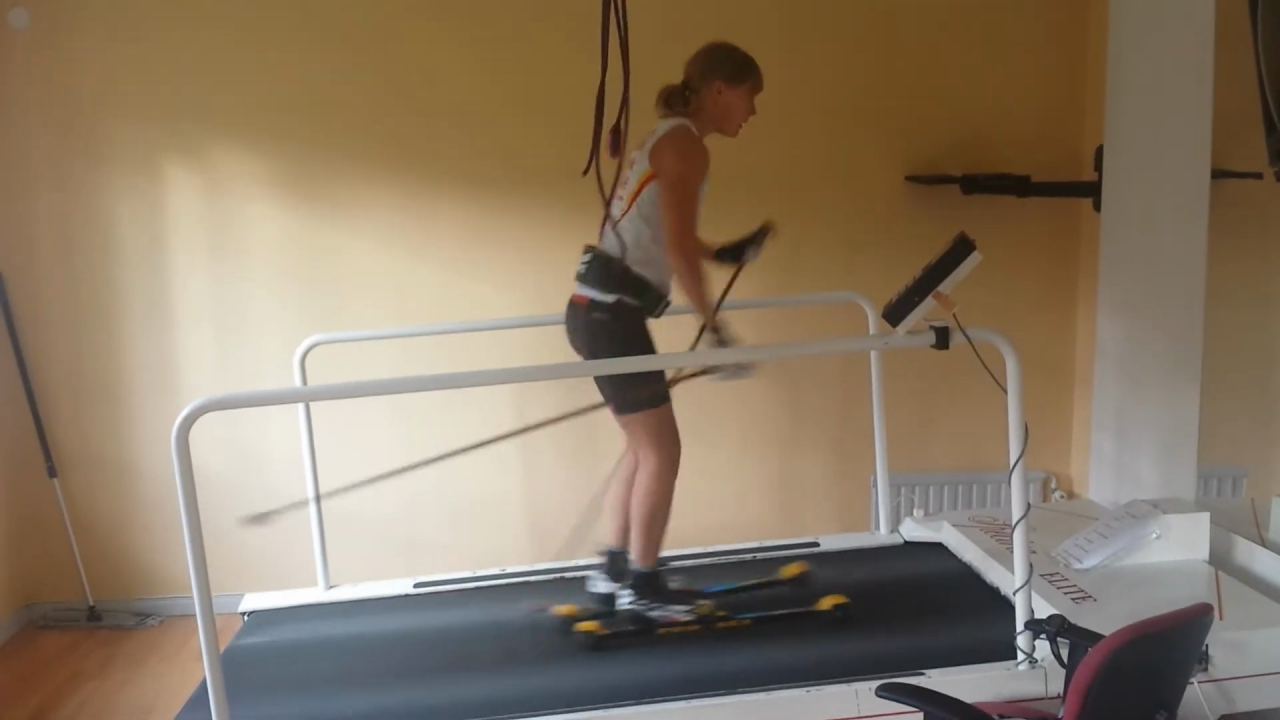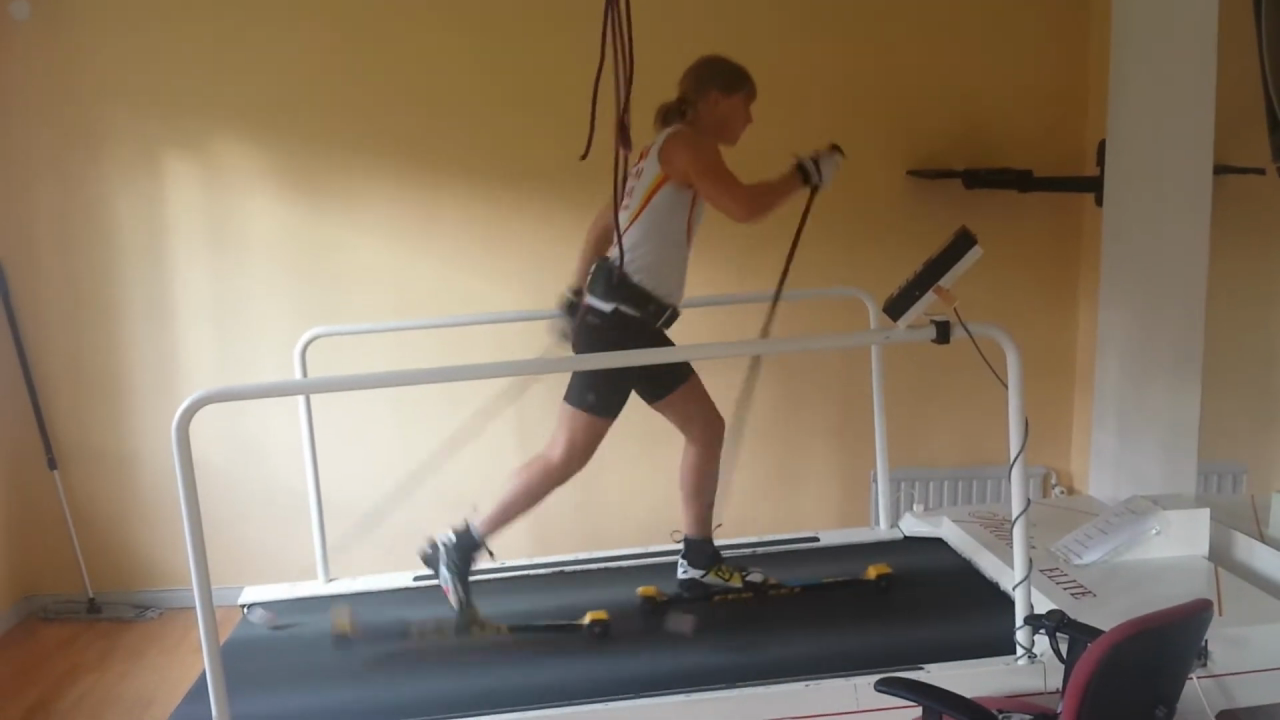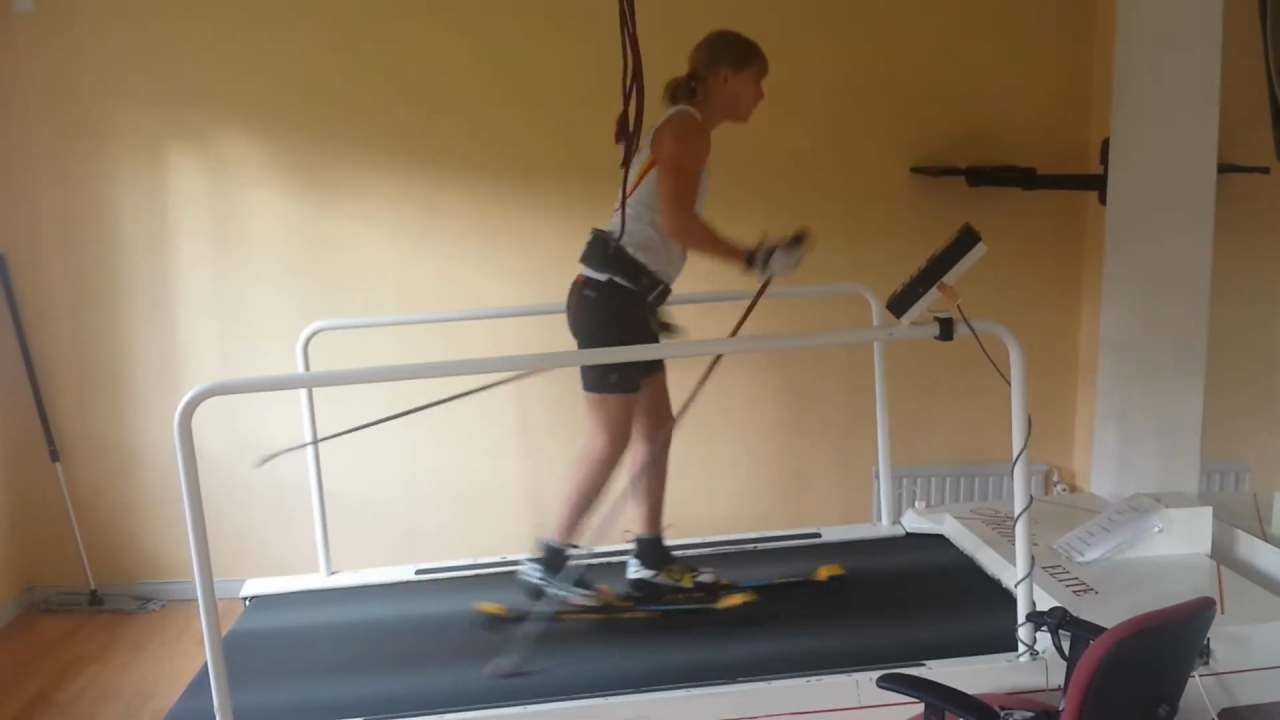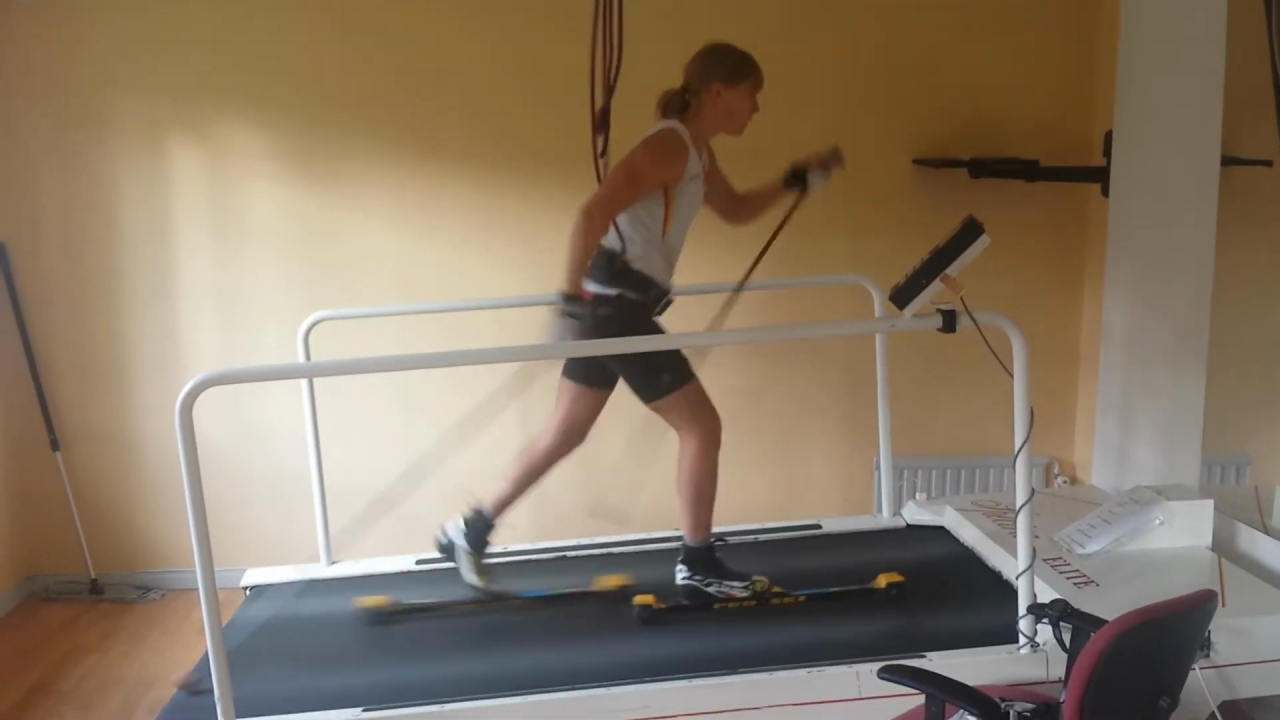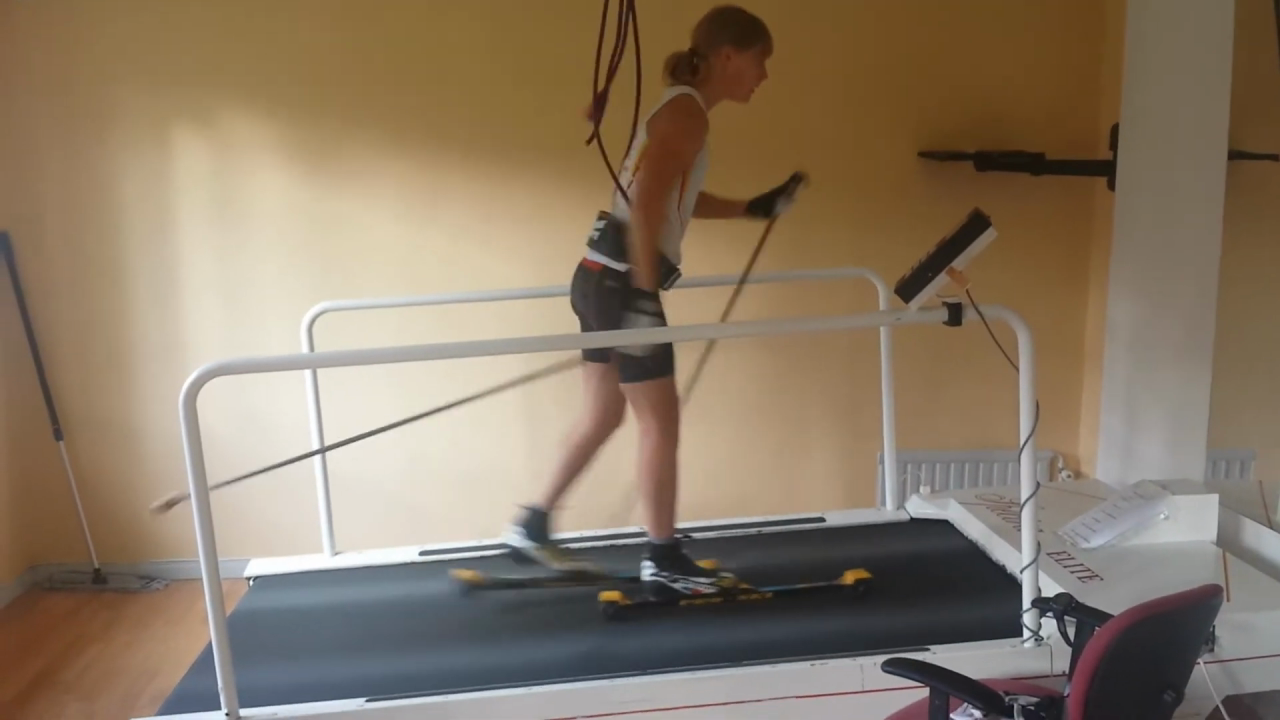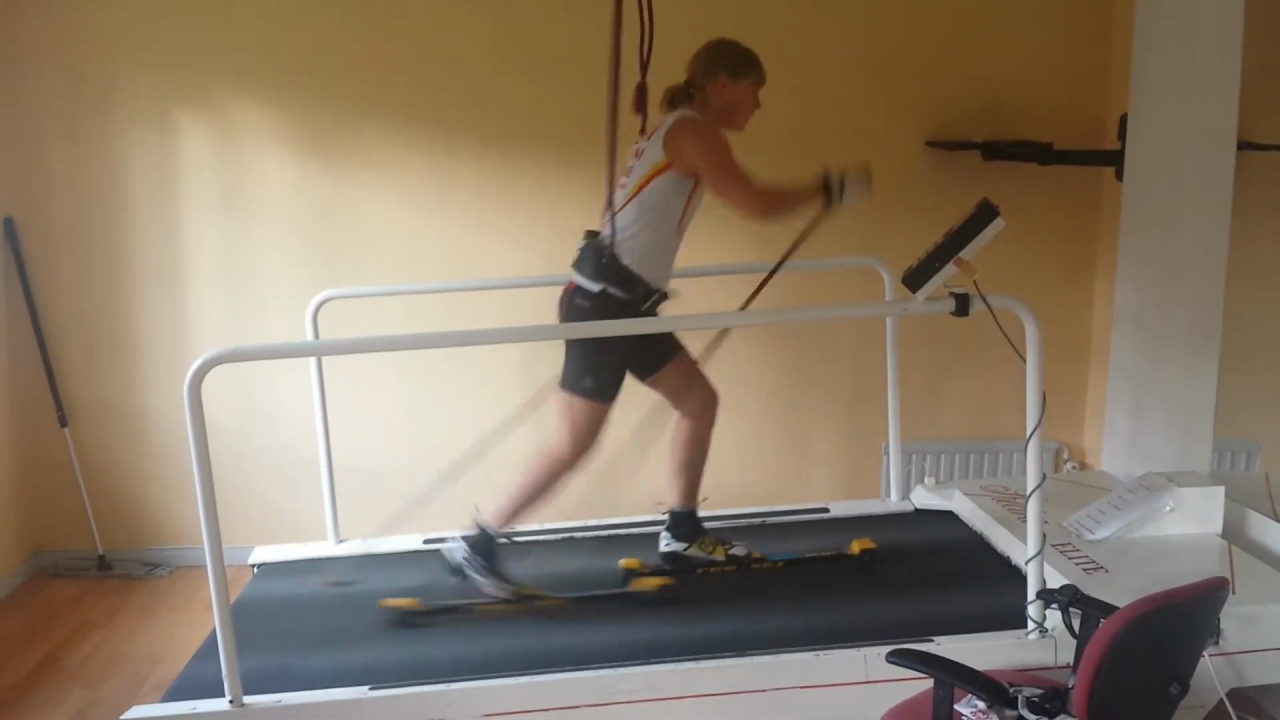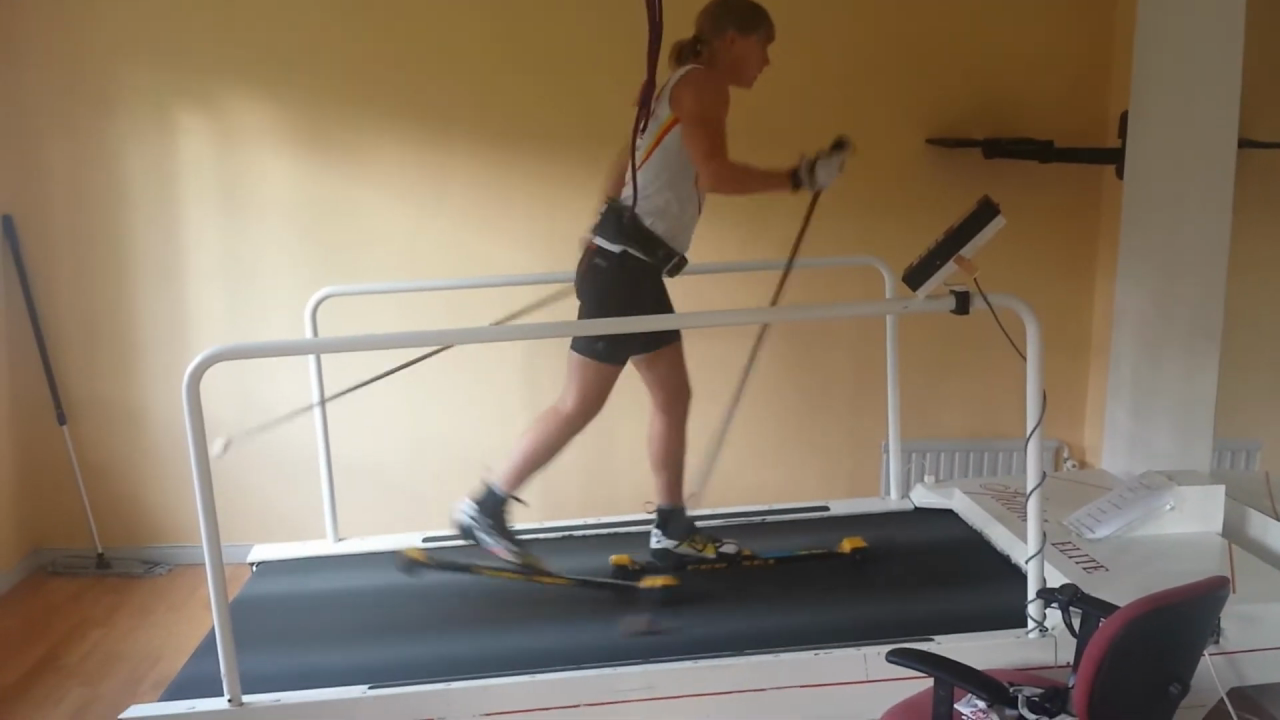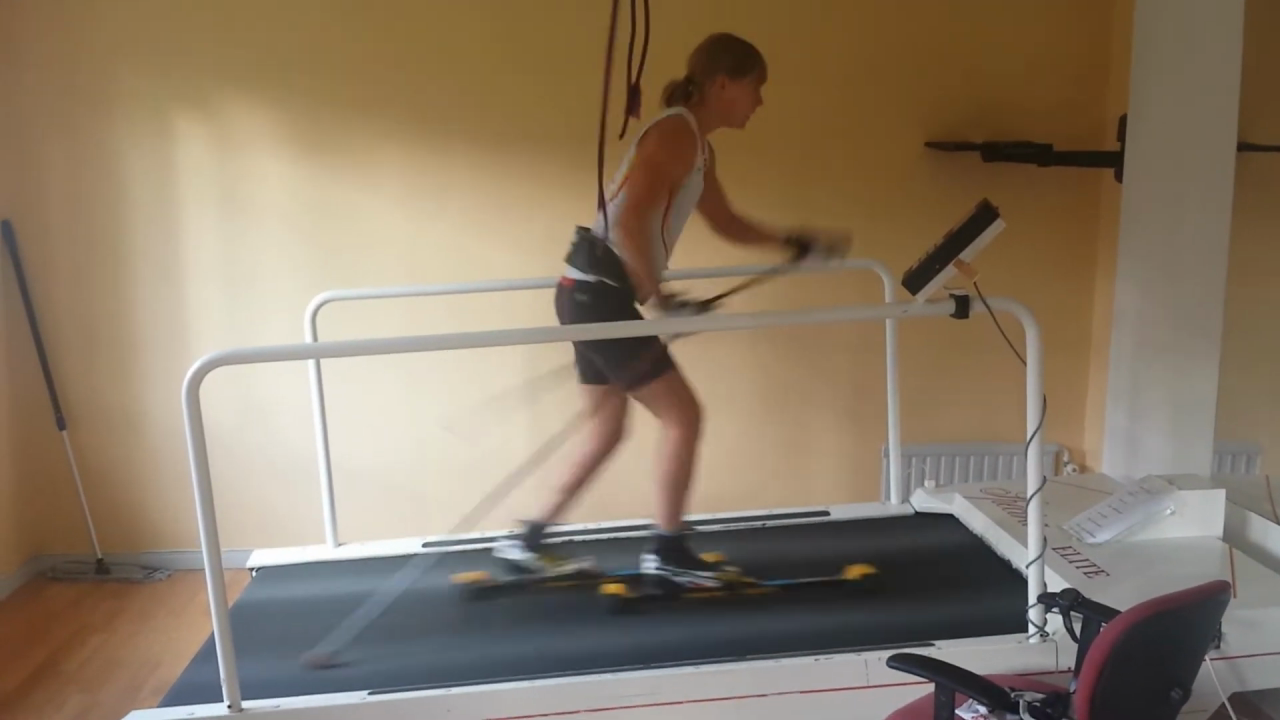
dt=0.3s
person 1, frame 1
left shoulder: (670, 142)
right shoulder: (685, 145)
right elbow: (677, 245)
left wrist: (725, 254)
right wrist: (714, 330)
left hip: (606, 310)
right hip: (612, 314)
left knee: (651, 443)
right knee: (659, 450)
left ankle: (618, 570)
right ankle: (642, 585)
person 1, frame 2
left shoulder: (665, 153)
right shoulder: (688, 143)
left elbow: (604, 227)
right elbow: (742, 207)
left wrist: (575, 296)
right wrist: (805, 172)
left hip: (635, 322)
right hip: (619, 324)
left knee: (707, 428)
right knee: (566, 456)
left ankle: (698, 561)
right ankle: (458, 547)
person 1, frame 3
left shoulder: (686, 132)
right shoulder: (686, 128)
right elbow: (676, 223)
left wrist: (652, 306)
right wrist: (752, 258)
left hip: (616, 294)
right hip: (608, 295)
left knee: (653, 426)
right knee: (614, 436)
left ankle: (648, 556)
right ankle: (547, 562)
person 1, frame 4
left shoulder: (697, 153)
right shoulder: (669, 146)
left elbow: (736, 210)
right elbow: (594, 212)
left wrist: (795, 180)
right wrist: (569, 300)
left hip: (614, 305)
right hip: (616, 307)
left knee: (564, 433)
right knee: (701, 428)
left ankle: (473, 529)
right ankle: (698, 567)
person 1, frame 5
left shoulder: (682, 109)
right shoulder: (685, 113)
left elbow: (682, 201)
right elbow: (646, 204)
left wrist: (757, 206)
right wrist: (648, 302)
left hip: (608, 278)
right hip: (618, 281)
left knee: (604, 415)
right knee: (660, 421)
left ankle: (532, 524)
right ankle: (662, 561)
person 1, frame 6
left shoulder: (670, 134)
right shoulder: (693, 133)
right elbow: (755, 203)
right wrist: (828, 188)
left hip: (620, 301)
right hip: (605, 303)
left knee: (701, 403)
right knee: (573, 443)
left ankle: (682, 533)
right ankle: (479, 544)
person 1, frame 7
left shoulder: (684, 95)
right shoulder: (701, 85)
left elbow: (625, 176)
right elbow: (716, 175)
right wrist: (798, 176)
left hip: (631, 265)
right hip: (621, 266)
left knee: (674, 398)
right knee: (580, 403)
left ankle: (672, 530)
right ankle: (485, 507)
person 1, frame 8
left shoulder: (695, 144)
right shoulder: (674, 134)
left elbow: (726, 223)
right elbow: (629, 222)
left wrist: (794, 243)
right wrist: (659, 297)
left hip: (601, 294)
right hip: (599, 295)
left knee: (607, 426)
right knee: (684, 418)
left ankle: (530, 539)
right ankle: (666, 551)
